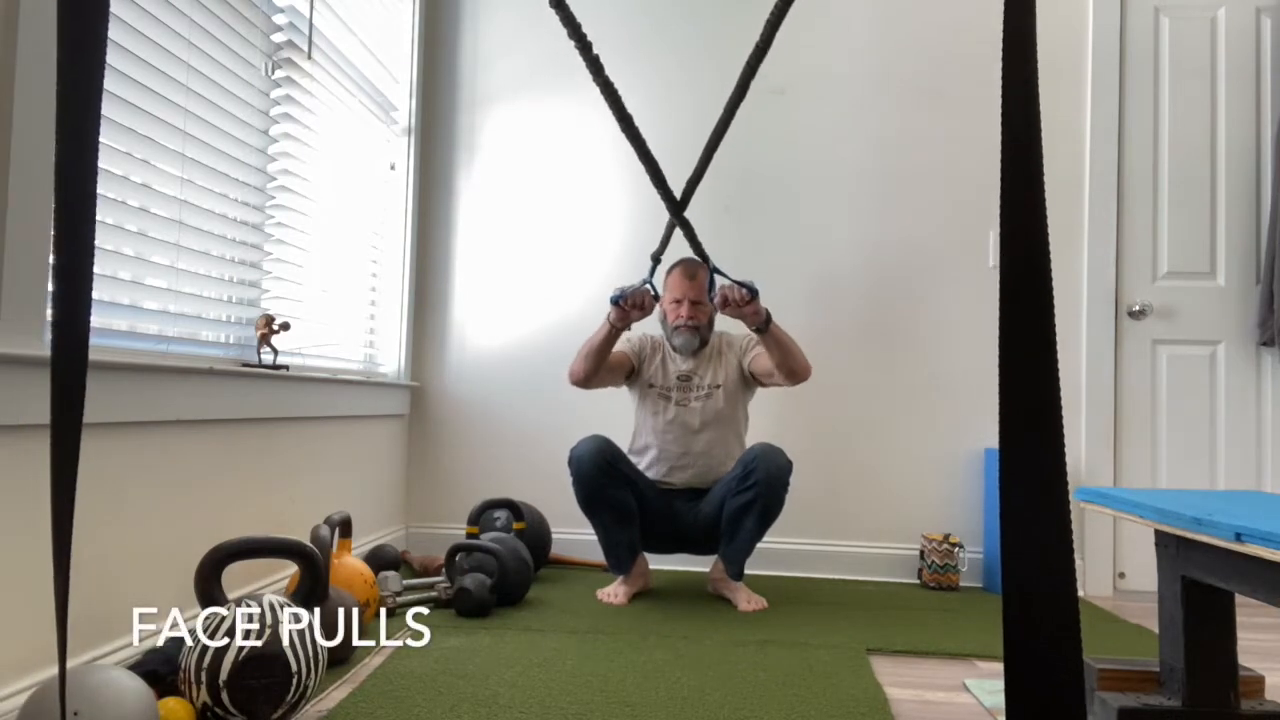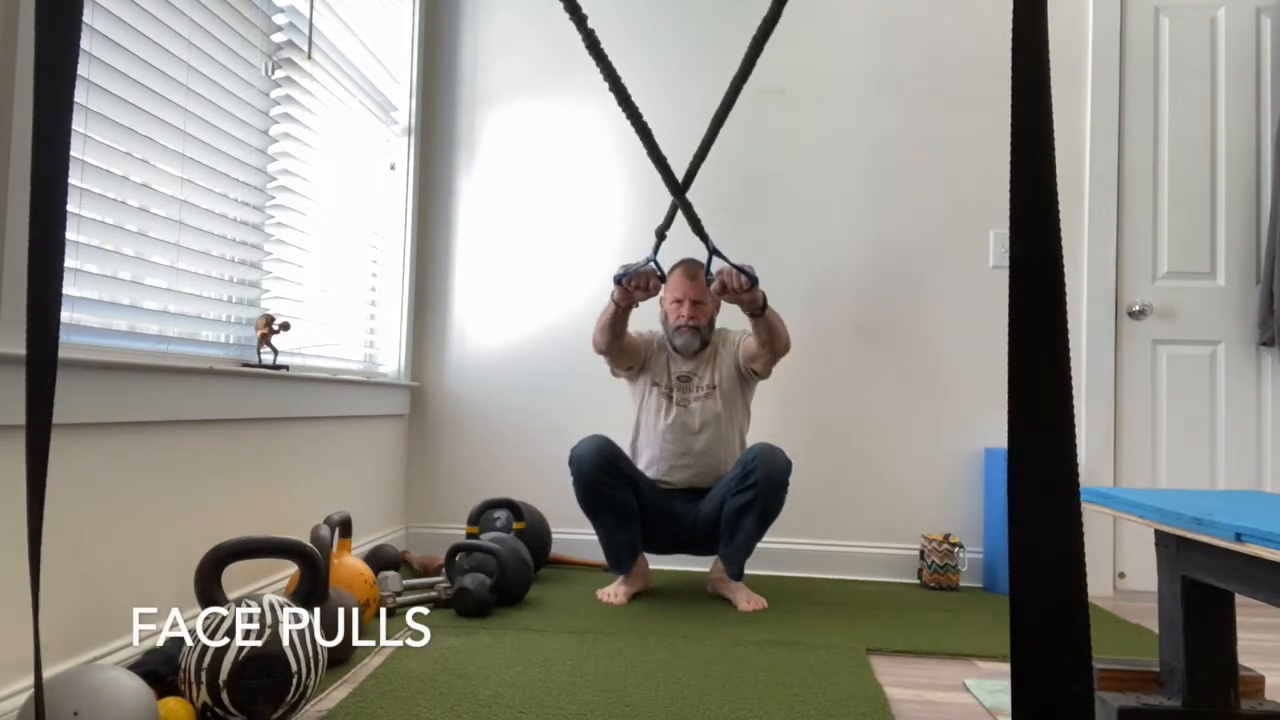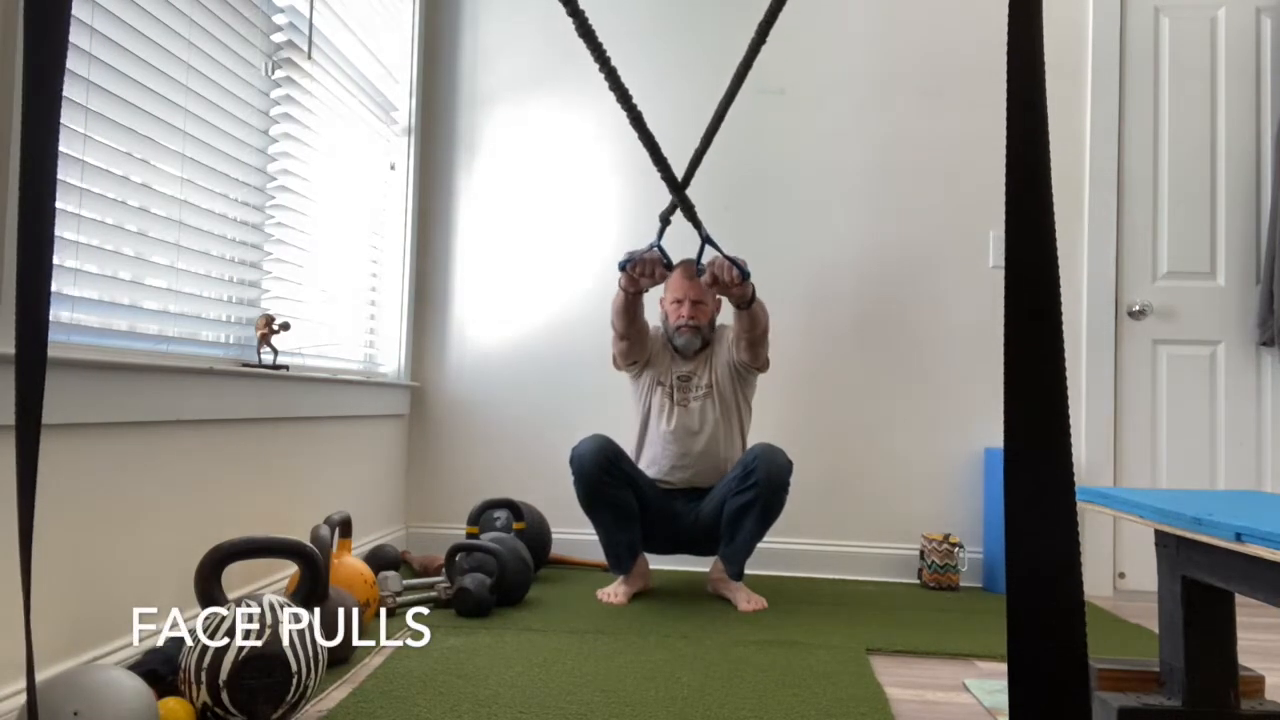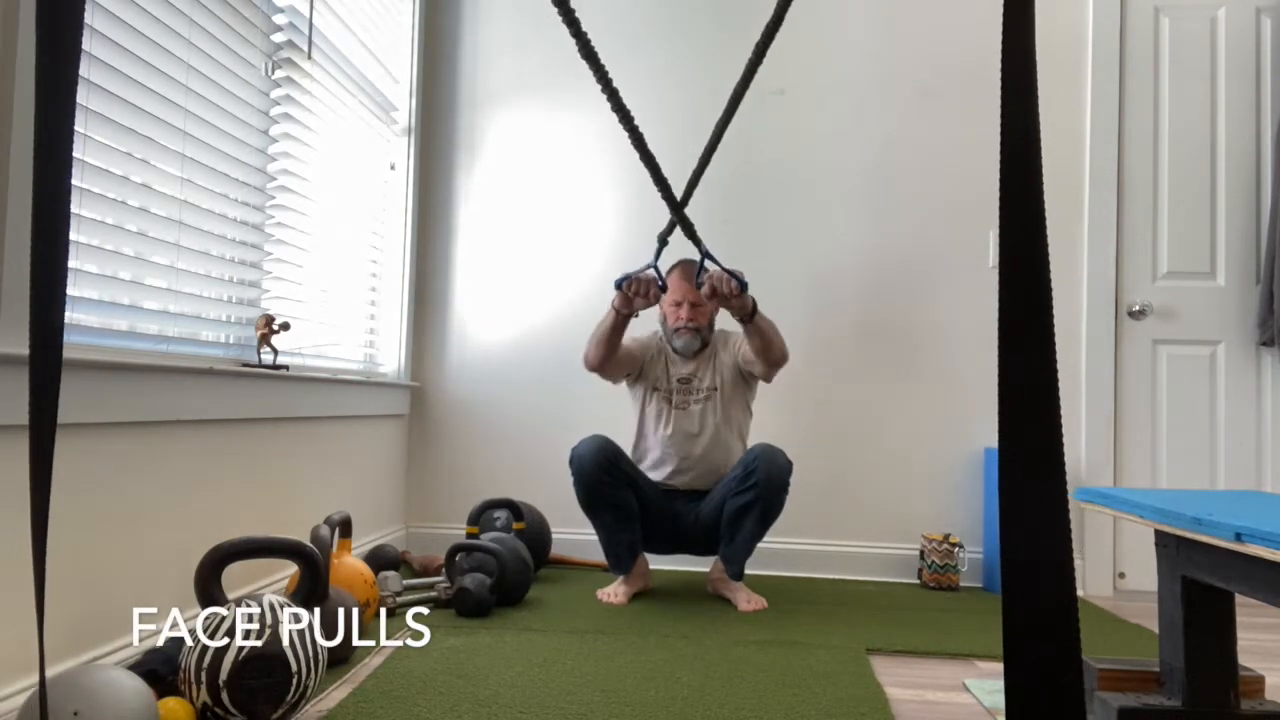
dt=0.3s
person 1, frame 1
left shoulder: (738, 351)
right shoulder: (641, 351)
left elbow: (796, 371)
right elbow: (581, 374)
left wrist: (759, 319)
right wrist: (616, 321)
left hip: (715, 510)
right hip: (651, 507)
left knee: (770, 460)
right knee: (589, 453)
left ankle: (727, 574)
right ankle: (630, 570)
person 1, frame 2
left shoulder: (735, 350)
right shoulder: (644, 351)
left elbow: (777, 346)
right elbow: (604, 343)
left wrist: (755, 304)
right wrist: (621, 301)
left hip: (714, 511)
right hip: (650, 508)
left knee: (770, 461)
right knee: (590, 453)
left ankle: (727, 573)
right ankle: (630, 570)
person 1, frame 3
left shoulder: (735, 351)
right shoulder: (645, 351)
left elbow: (755, 330)
right elbow: (624, 325)
left wrist: (743, 295)
right wrist: (630, 287)
left hip: (716, 511)
right hip: (652, 508)
left knee: (770, 461)
right knee: (590, 453)
left ankle: (727, 573)
right ankle: (630, 571)
person 1, frame 4
left shoulder: (734, 353)
right shoulder: (645, 353)
left elbow: (775, 356)
right elbow: (597, 360)
left wrist: (745, 309)
right wrist: (621, 309)
left hip: (716, 511)
right hip: (652, 509)
left knee: (770, 461)
right knee: (589, 453)
left ankle: (727, 573)
right ankle: (630, 570)
